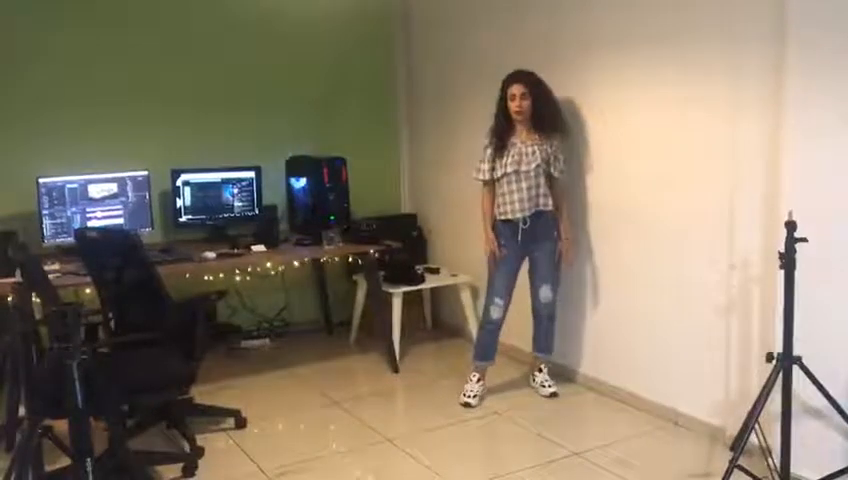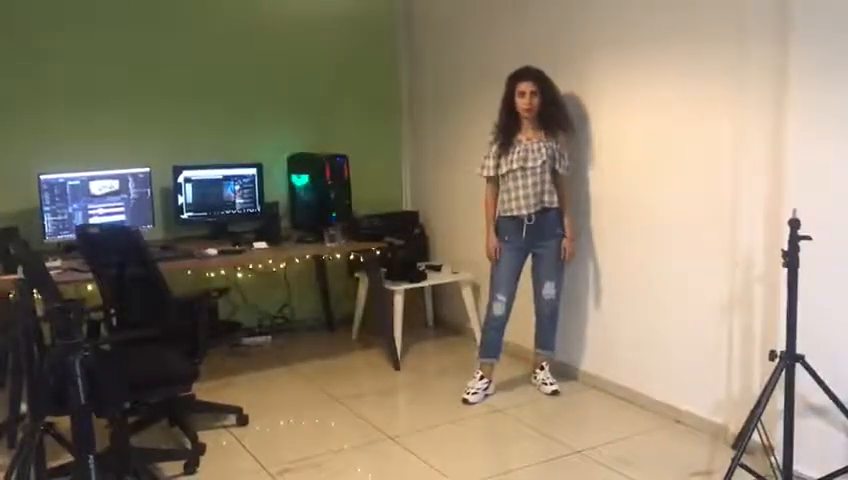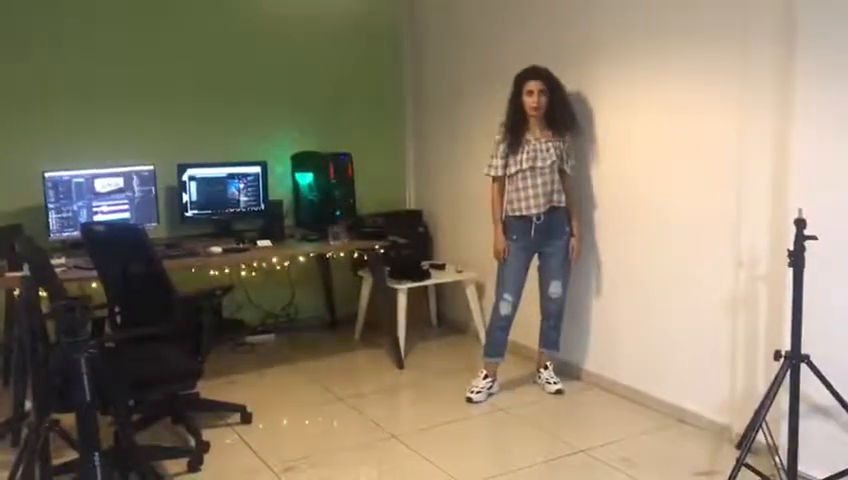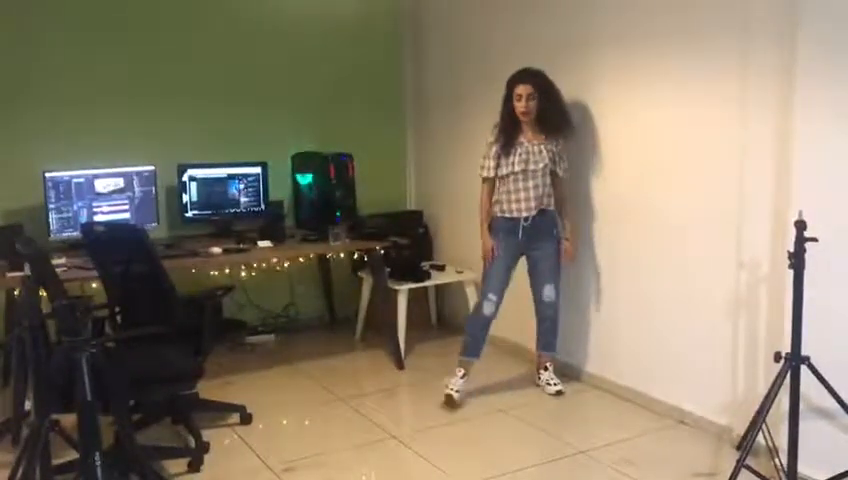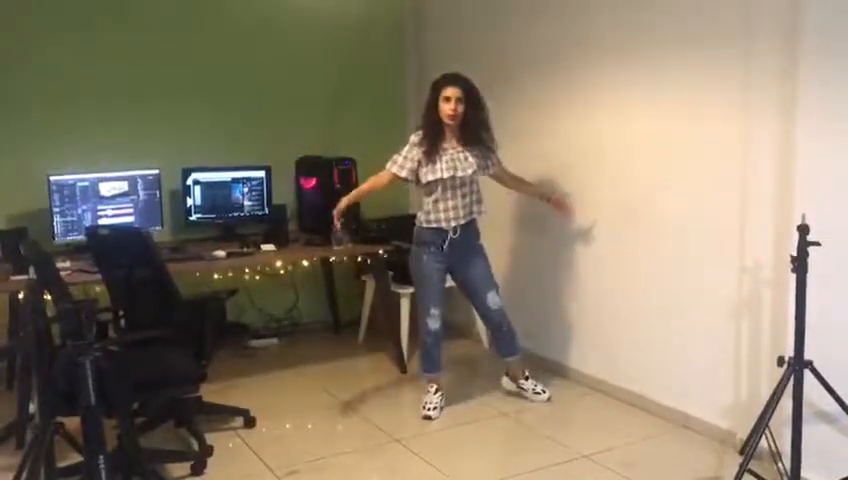
dt=1s
person 1, frame 1
left shoulder: (549, 141)
right shoulder: (496, 142)
left elbow: (556, 190)
right elbow: (487, 191)
left wrist: (565, 234)
right wrist: (488, 234)
left hip: (543, 229)
right hip: (507, 230)
left knee: (545, 303)
right knee: (495, 306)
left ankle: (539, 370)
right ankle: (477, 377)
person 1, frame 2
left shoulder: (554, 139)
right shoulder: (501, 140)
left elbow: (562, 188)
right elbow: (491, 189)
left wrist: (569, 232)
right wrist: (490, 233)
left hip: (547, 227)
right hip: (511, 228)
left knee: (548, 301)
right knee: (499, 303)
left ankle: (541, 368)
right ankle: (484, 376)
person 1, frame 3
left shoulder: (560, 138)
right shoulder: (508, 138)
left elbow: (567, 185)
right elbow: (497, 187)
left wrist: (575, 230)
right wrist: (498, 232)
left hip: (555, 226)
right hip: (519, 227)
left knee: (554, 300)
right knee: (506, 302)
left ankle: (545, 367)
right ankle: (489, 375)
person 1, frame 4
left shoulder: (554, 140)
right shoulder: (500, 139)
left elbow: (559, 188)
right elbow: (488, 187)
left wrist: (567, 231)
right wrist: (485, 233)
left hip: (543, 229)
right hip: (506, 229)
left knee: (549, 303)
right knee: (487, 303)
left ankle: (545, 368)
right ankle: (462, 373)
person 1, frame 5
left shoulder: (478, 145)
right shoulder: (421, 143)
left elbow: (505, 177)
right elbow: (387, 176)
left wrist: (546, 196)
right wrist: (349, 198)
left hip: (467, 239)
right hip: (430, 241)
left knee: (494, 308)
right knee: (431, 319)
left ankle: (516, 375)
right ankle: (435, 388)
